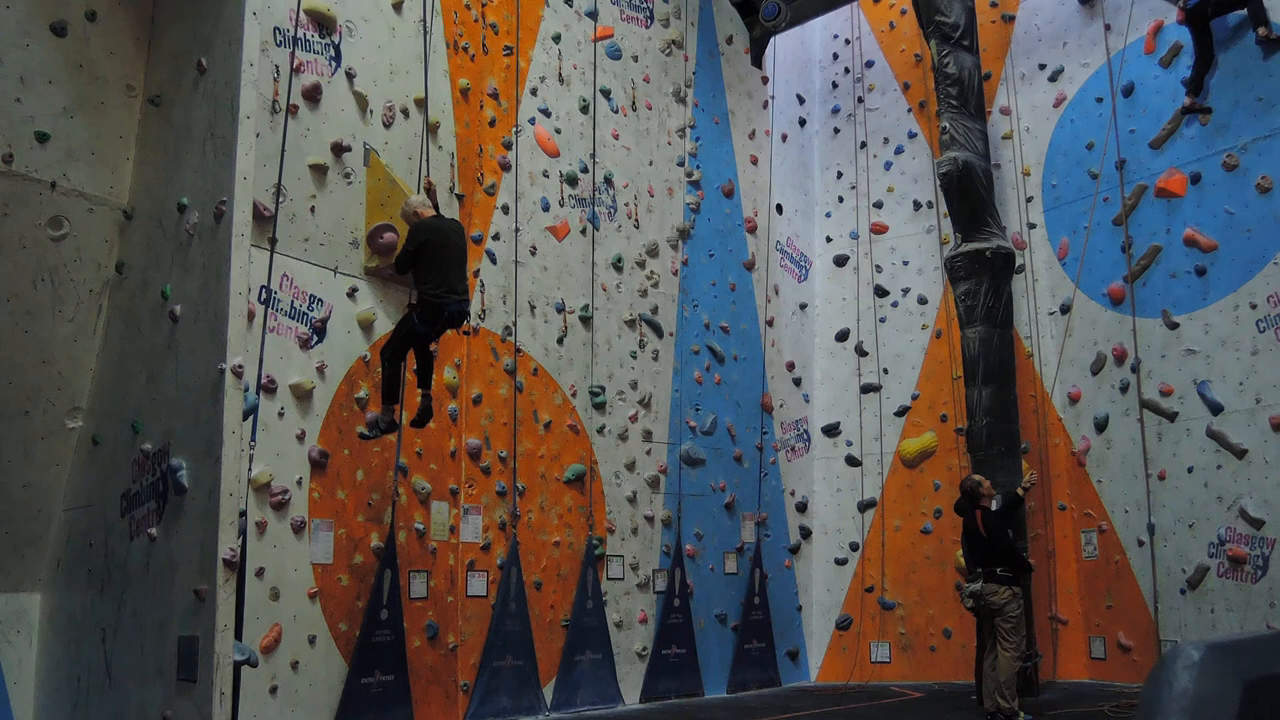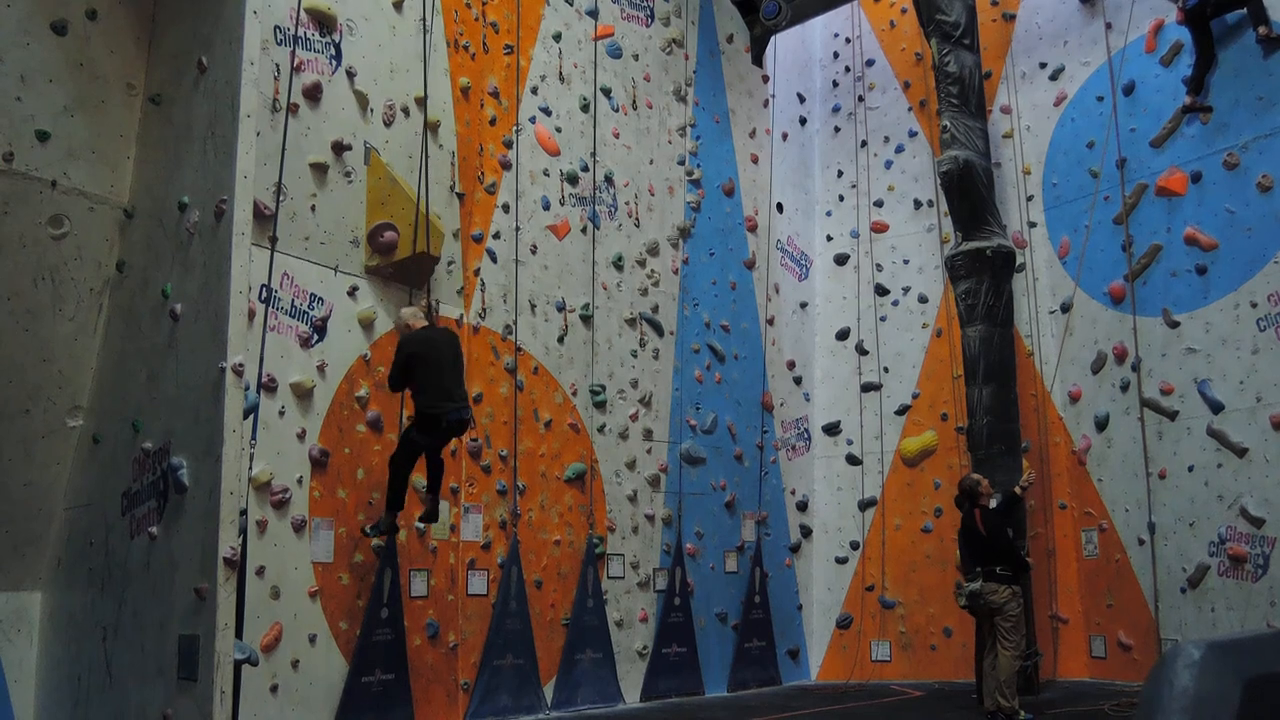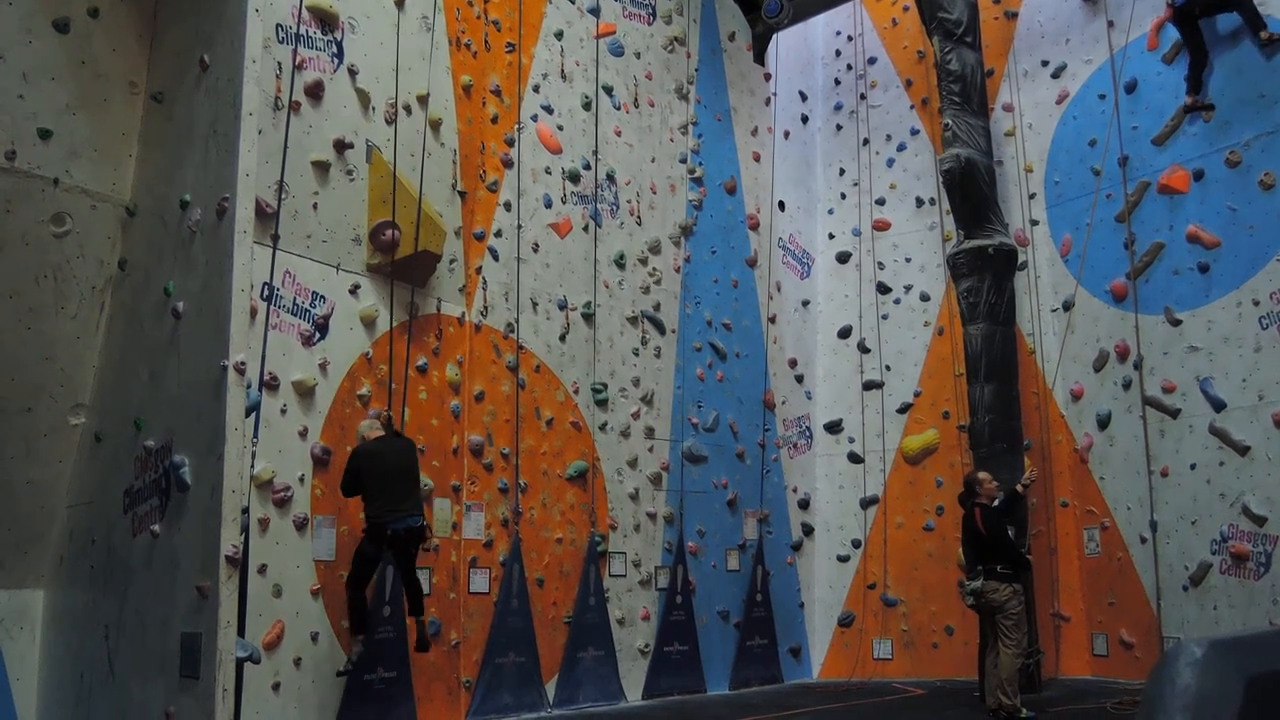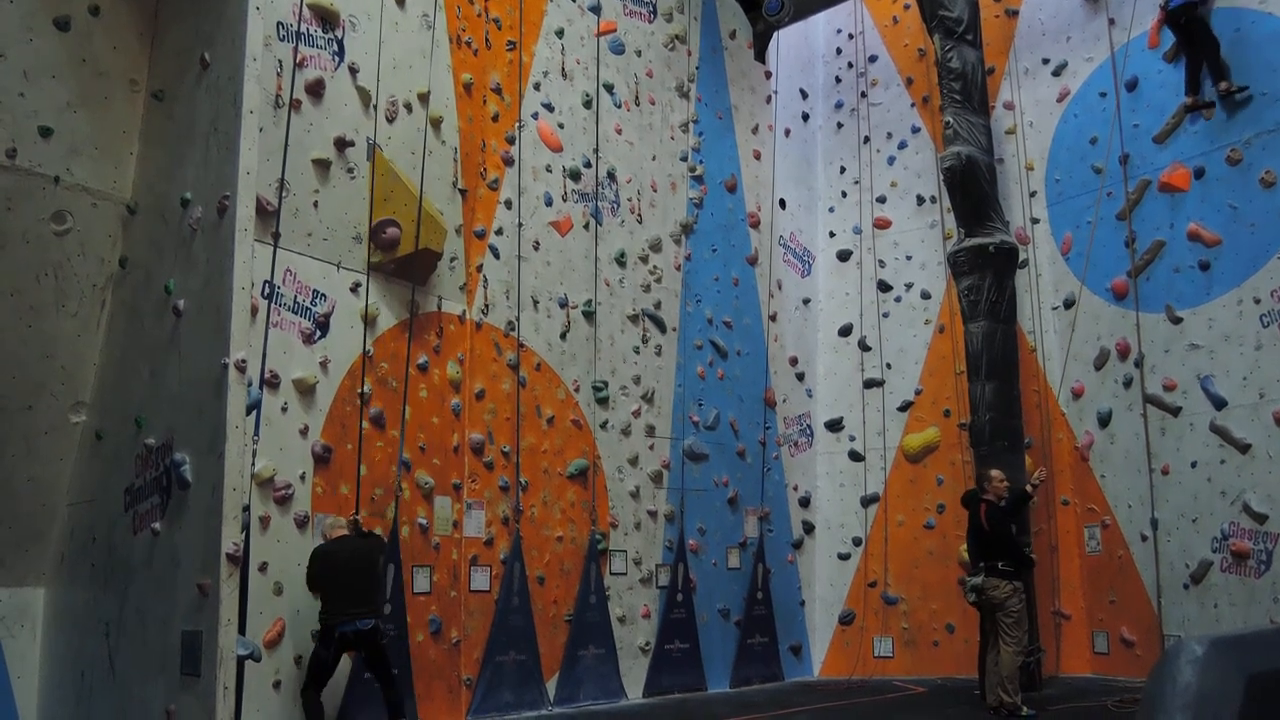
dt=1s
person 1, frame 1
left shoulder: (972, 517)
right shoulder: (990, 520)
right elbow: (1009, 550)
left wrist: (1023, 489)
right wrist: (1028, 566)
left hip: (984, 588)
right hip: (1003, 589)
left knee: (992, 652)
right knee: (1010, 650)
person 1, frame 2
left shoulder: (971, 516)
right shoulder: (988, 518)
left elbow: (1000, 511)
right elbow: (1008, 549)
left wrist: (1021, 488)
right wrist: (1026, 565)
left hip: (983, 587)
right hip: (1003, 587)
left knee: (992, 650)
right knee: (1010, 649)
person 1, frame 3
left shoulder: (973, 514)
right shoulder: (987, 516)
left elbow: (1003, 510)
right elbow: (1006, 547)
left wrist: (1022, 486)
right wrist: (1026, 563)
left hip: (984, 585)
right hip: (1003, 585)
left knee: (994, 648)
right knee: (1012, 646)
person 1, frame 4
left shoulder: (981, 510)
right shoulder: (991, 513)
left elbow: (1010, 509)
right elbow: (1010, 543)
left wrist: (1032, 486)
right wrist: (1029, 561)
left hip: (987, 582)
right hip: (1004, 583)
left knee: (994, 645)
right knee: (1012, 644)
left ankle: (995, 701)
right ankle: (1010, 704)
person 2, frame 1
left shoulder: (421, 229)
right shoulder: (455, 226)
left elbow: (400, 267)
left wrist: (413, 257)
right wrist: (434, 202)
left hip: (434, 307)
right hip: (459, 306)
left knee: (390, 354)
right knee: (422, 344)
left ankle: (386, 418)
right ankle: (425, 403)
person 2, frame 2
left shoulder: (409, 342)
right shoulder: (451, 336)
left elbow: (395, 384)
right wrist: (432, 320)
left hip: (431, 418)
right hip: (462, 415)
left knee: (399, 465)
right knee: (433, 452)
left ankle: (388, 521)
right ankle: (432, 507)
person 2, frame 3
left shoulder: (361, 452)
right shoulder: (407, 447)
left elbow: (347, 490)
right wrist: (389, 427)
left hip: (381, 529)
right hip: (414, 524)
left knee: (355, 586)
right knee: (409, 575)
left ankle: (356, 649)
right ankle: (421, 632)
person 2, frame 4
left shoulder: (321, 553)
right shoulder: (370, 547)
left elbow: (313, 586)
right elbow: (380, 541)
right wrist: (360, 531)
left hip: (334, 630)
right hip: (368, 627)
left knee: (311, 690)
right knee: (387, 681)
